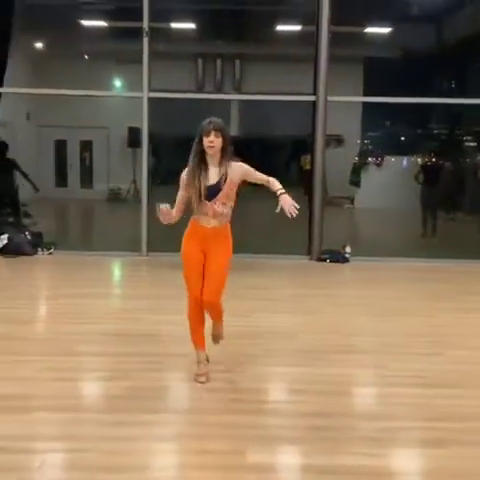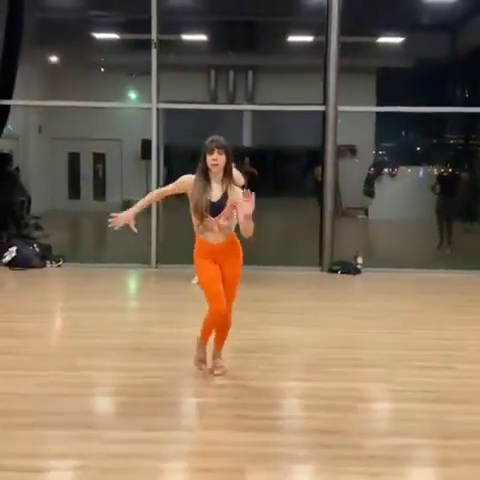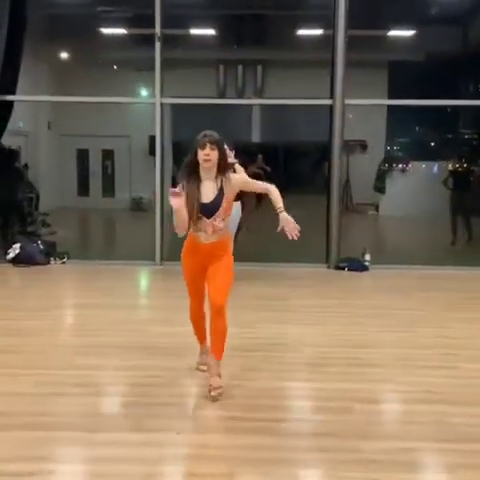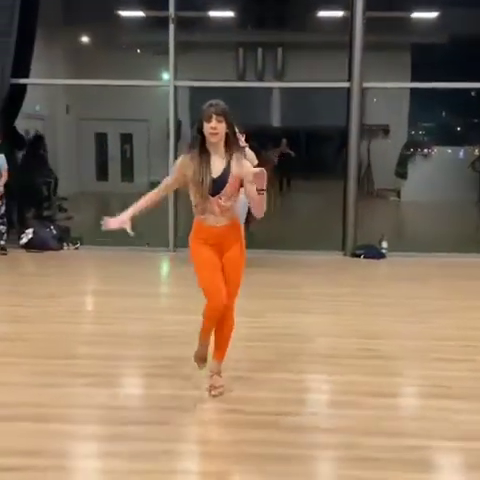
dt=0.4s
person 1, frame 1
left shoulder: (236, 170)
right shoulder: (190, 173)
left elbow: (269, 180)
right elbow: (178, 212)
left wrist: (283, 195)
right wrist: (167, 215)
left hip: (220, 239)
right hip: (193, 238)
left knee: (210, 298)
right knee: (194, 298)
left ankle: (217, 322)
right ankle: (201, 358)
person 1, frame 2
left shoulder: (235, 193)
right shoulder: (192, 182)
left elbow: (247, 233)
right elbow: (158, 194)
left wrist: (247, 216)
right wrist: (130, 212)
left hip: (231, 252)
right hip: (204, 254)
left knee: (227, 310)
right knee: (218, 308)
left ankle: (217, 353)
right ankle: (202, 343)
person 1, frame 3
left shoulder: (232, 181)
right shoulder: (187, 186)
left elbow: (270, 188)
right elbow: (181, 230)
left wrist: (283, 214)
right wrist: (178, 207)
left hip: (220, 253)
right hip: (193, 253)
left knee: (218, 305)
right knee: (196, 306)
left ankle: (216, 371)
right ankle: (204, 349)
person 1, frame 4
left shoulder: (241, 163)
right shoulder: (189, 161)
left elbow: (259, 211)
right elbow: (160, 192)
left wrist: (260, 187)
right wrist: (127, 213)
left hip: (232, 239)
right hip: (203, 239)
left knee: (227, 306)
right knee: (217, 303)
left ankle: (217, 368)
right ankle: (204, 338)
